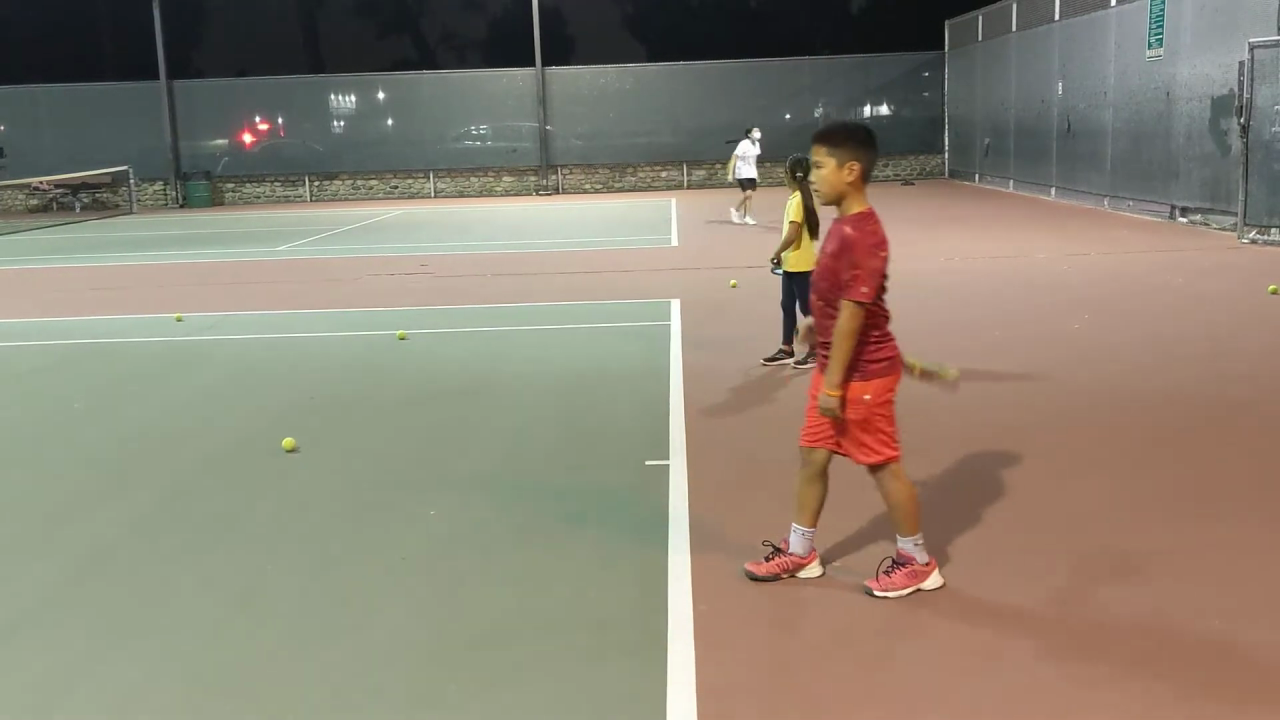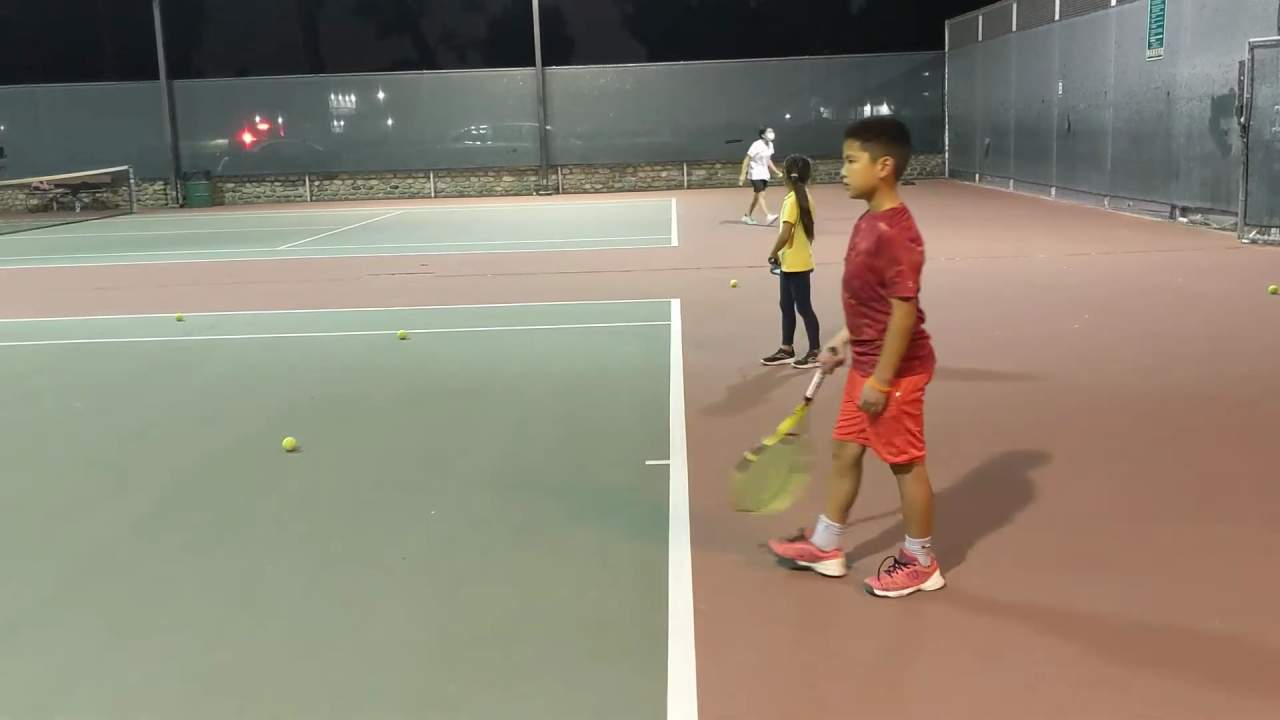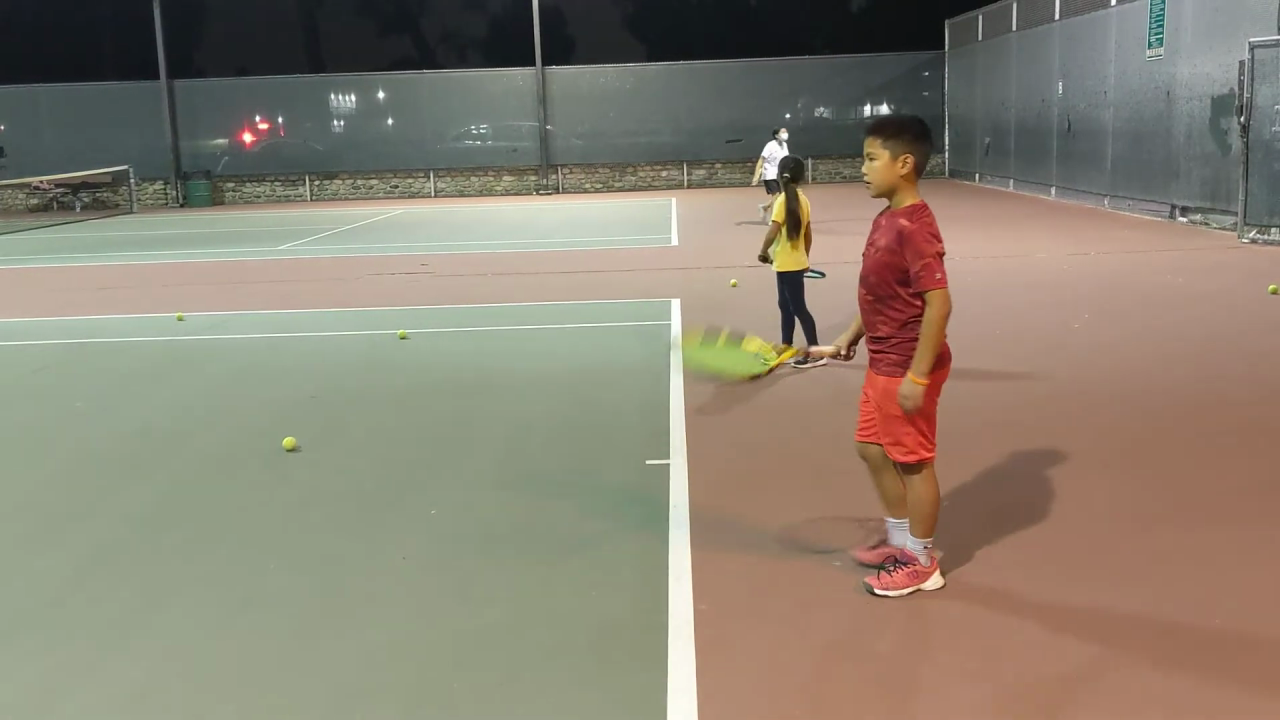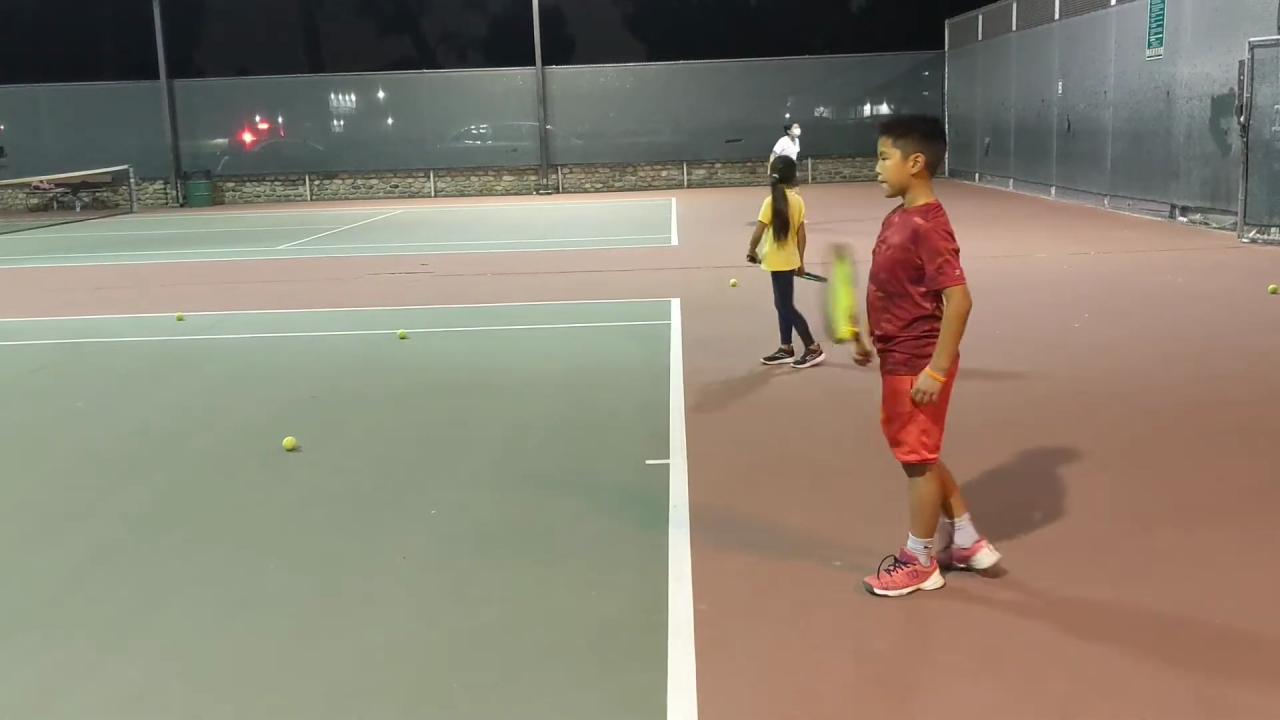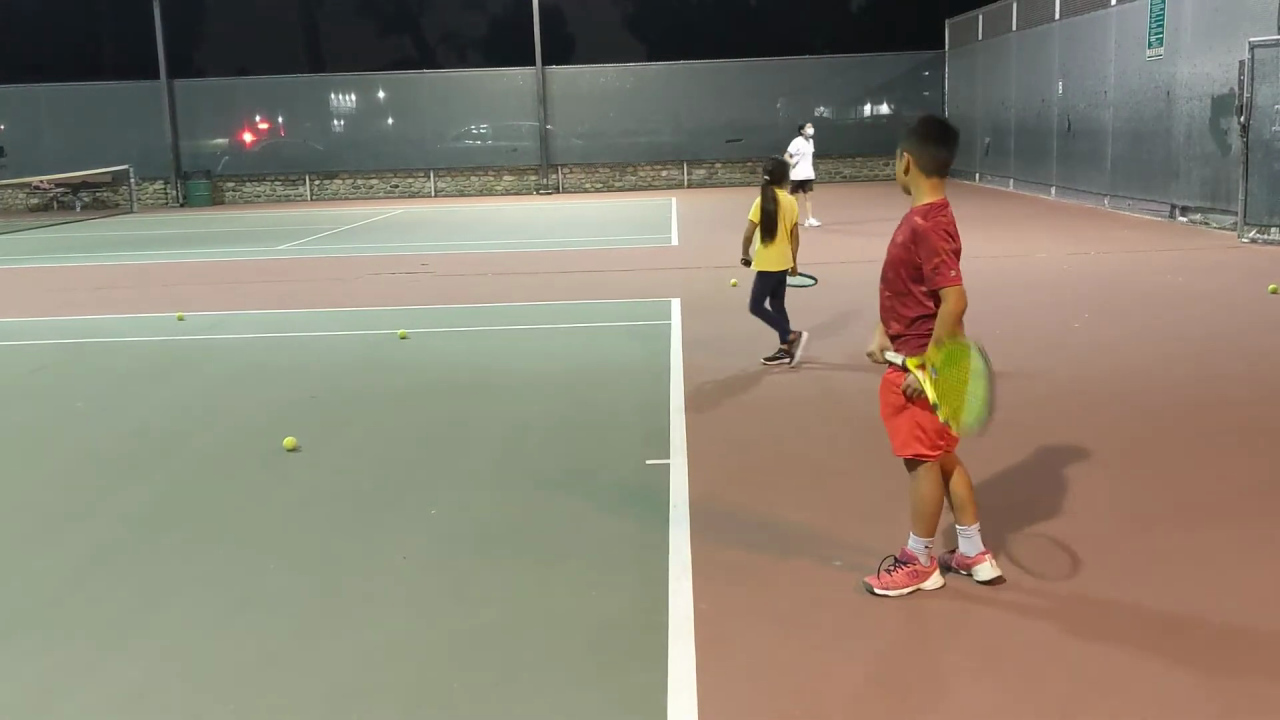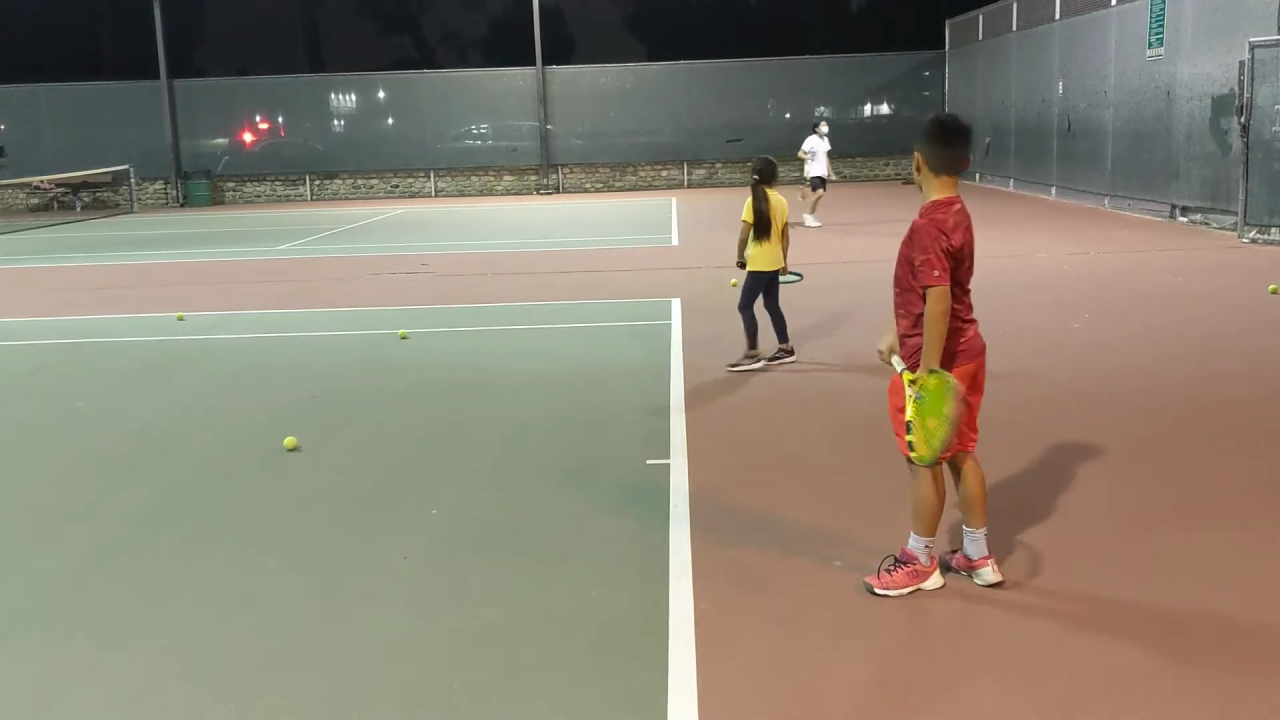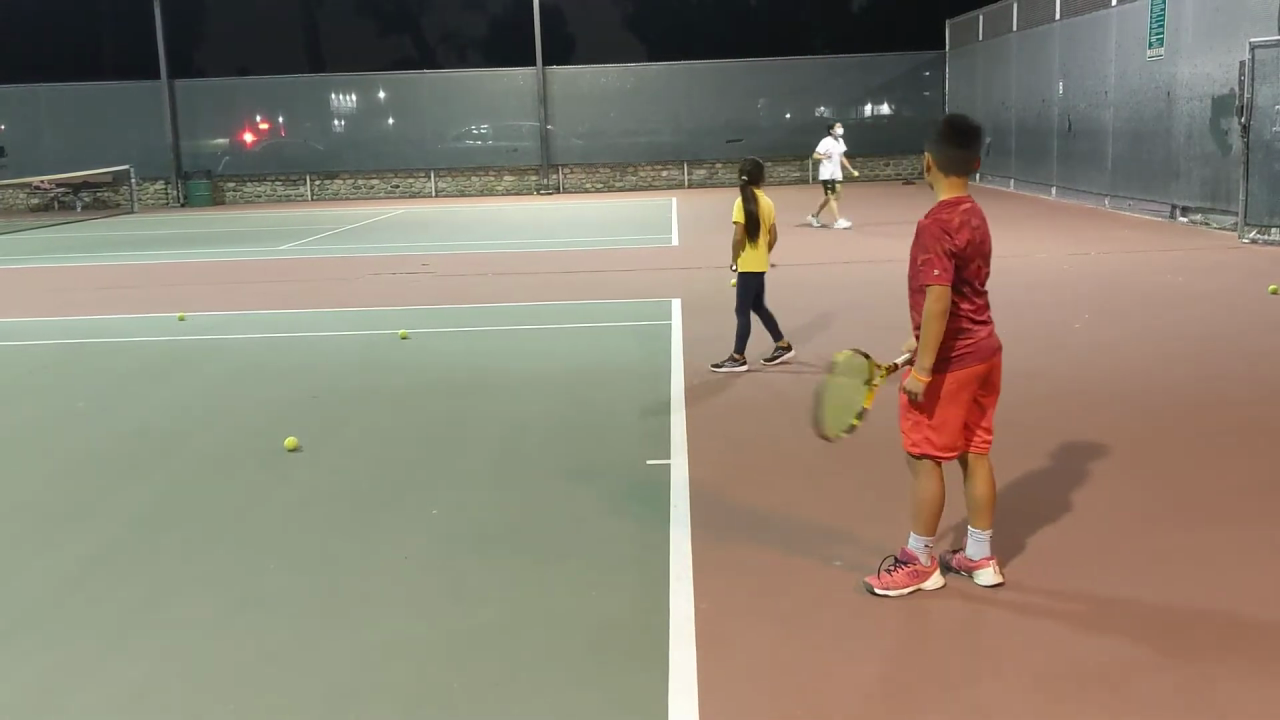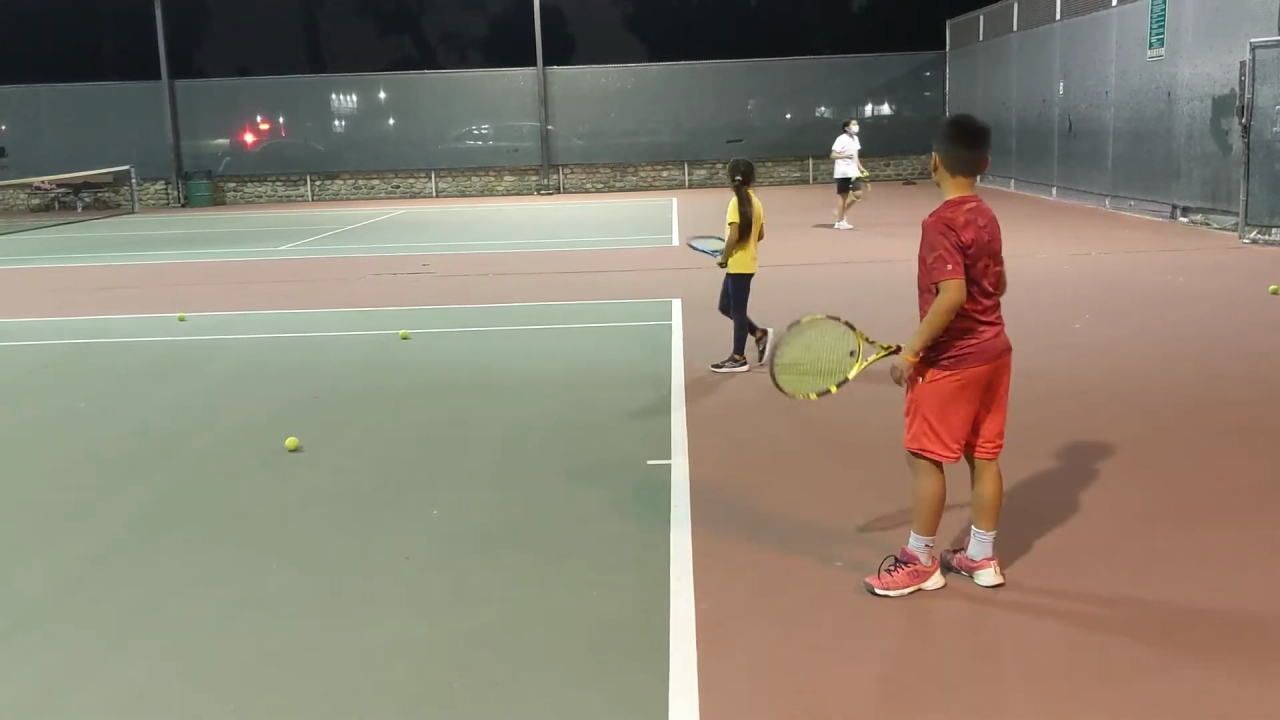
dt=0.2s
person 1, frame 1
left shoulder: (859, 236)
right shoulder: (846, 226)
left elbow: (853, 315)
left wrist: (833, 384)
right wrist: (816, 321)
left hip: (863, 373)
right hip: (838, 369)
left knee: (882, 464)
right knee: (812, 456)
left ankle: (917, 561)
right ankle: (799, 550)
person 1, frame 2
left shoulder: (894, 233)
right shoulder: (869, 222)
left elbow: (904, 311)
left wrist: (881, 379)
right wrist: (843, 341)
left hip: (896, 370)
right hip: (868, 364)
left knee: (906, 463)
right knee: (845, 451)
left ankle: (921, 562)
right ankle: (824, 545)
person 1, frame 3
left shoulder: (913, 228)
right shoulder: (886, 220)
left elbow: (938, 304)
left wrist: (917, 375)
right wrist: (852, 334)
left hip: (910, 367)
right hip: (884, 363)
left knee: (912, 461)
right knee: (873, 448)
left ankle: (920, 561)
right ankle: (902, 541)
person 1, frame 4
left shoulder: (925, 227)
right shoulder: (896, 219)
left elbow: (958, 300)
left wrist: (935, 370)
right wrist: (868, 336)
left hip: (917, 365)
right hip: (900, 361)
left knee: (917, 459)
right knee: (918, 456)
left ankle: (920, 560)
right ankle: (968, 542)
person 1, frame 5
left shoulder: (927, 226)
right shoulder: (919, 217)
left elbow: (954, 301)
right wrist: (881, 333)
left hip: (921, 362)
right hip: (910, 355)
left knee: (921, 459)
right knee: (941, 454)
left ankle: (920, 561)
right ankle: (974, 552)
person 1, frame 6
left shoulder: (928, 225)
right shoulder: (956, 214)
left elbow: (938, 301)
left wrist: (927, 369)
right wrist: (898, 335)
left hip: (938, 360)
right hip: (964, 352)
left knee: (926, 458)
right knee: (961, 453)
left ankle: (921, 562)
right ankle: (977, 556)
person 1, frame 7
left shoulder: (935, 225)
right shoulder: (975, 217)
left elbow: (938, 300)
left wrist: (921, 369)
left hip: (950, 359)
right hip: (983, 350)
left knee: (927, 457)
right knee: (975, 453)
left ankle: (921, 561)
right ankle: (980, 556)
person 1, frame 8
left shoulder: (941, 223)
right shoulder: (986, 217)
left elbow: (952, 295)
left wrist: (912, 351)
left hip: (953, 359)
right hip: (993, 351)
left knee: (925, 455)
right knee: (984, 455)
left ankle: (921, 561)
right ankle: (981, 557)
person 2, frame 1
left shoulder: (797, 200)
right shoulder: (803, 197)
left elbow: (792, 234)
left wrist: (777, 254)
left hip: (799, 264)
right hip: (793, 264)
left knee: (805, 308)
right knee: (787, 305)
left ankle: (815, 353)
right ankle: (787, 350)
person 2, frame 2
left shoulder: (792, 201)
right shoulder: (802, 198)
left elbow: (785, 234)
left wrist: (773, 254)
left hip: (796, 265)
right hip: (790, 264)
left knee: (803, 308)
right knee: (787, 306)
left ankle: (815, 353)
right ankle: (786, 349)
person 2, frame 3
left shoulder: (783, 201)
right shoulder: (802, 199)
left elbow: (772, 233)
right elbow: (808, 235)
left wrist: (763, 252)
right wrist: (805, 258)
left hip: (788, 264)
right hip: (789, 263)
left knee: (798, 308)
right knee: (785, 306)
left ankle: (815, 353)
right ankle: (786, 348)
person 2, frame 4
left shoulder: (772, 201)
right shoulder: (797, 200)
left elbow: (758, 232)
right elbow: (801, 235)
left wrist: (752, 252)
right wrist: (800, 261)
left hip: (779, 263)
right hip: (789, 262)
left knee: (786, 307)
right knee: (783, 306)
left ankle: (813, 348)
right ankle: (786, 348)
person 2, frame 5
left shoulder: (763, 201)
right shoulder: (791, 202)
left elbow: (748, 233)
right elbow: (795, 236)
left wrist: (745, 254)
right wrist: (793, 262)
left hip: (768, 264)
right hip: (783, 262)
left knee: (756, 306)
right knee: (777, 305)
left ankle: (793, 337)
right ankle: (786, 348)
person 2, frame 6
left shoulder: (754, 201)
right shoulder: (781, 201)
left elbow: (744, 235)
right elbow: (785, 235)
left wrist: (740, 257)
right wrist: (784, 260)
left hip: (759, 264)
right hip: (774, 263)
left knee: (745, 306)
right knee: (772, 305)
left ankle: (752, 354)
right ankle: (785, 348)
person 2, frame 7
left shoulder: (742, 202)
right shoulder: (767, 202)
left elbow: (738, 236)
right elbow: (773, 236)
left wrist: (734, 260)
left hip: (748, 265)
right hip: (759, 263)
left knee: (742, 311)
right knee: (758, 307)
left ankle: (738, 357)
right ankle: (783, 346)
person 2, frame 8
left shoulder: (737, 203)
right shoulder: (754, 202)
left elbow: (733, 236)
right elbow: (760, 235)
left wrist: (724, 257)
left hip: (739, 266)
right hip: (744, 264)
left knee: (737, 311)
right knee: (726, 307)
left ankle: (738, 358)
right ankle: (760, 334)
